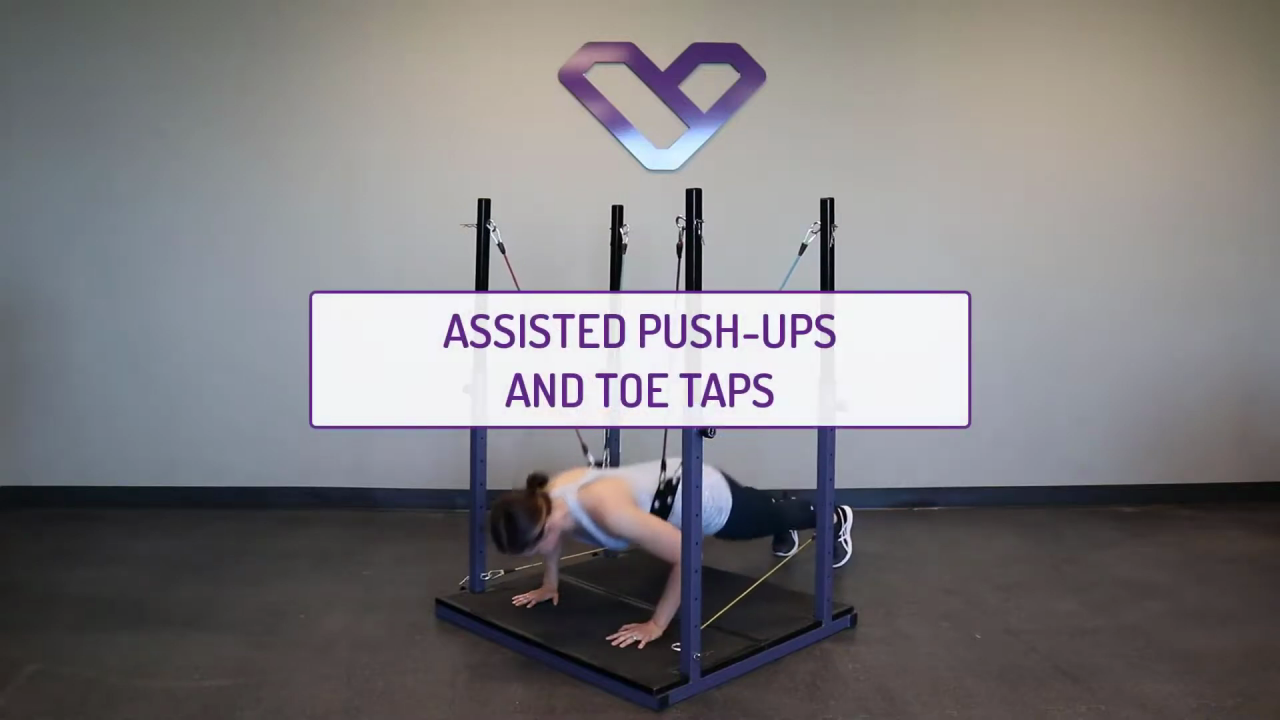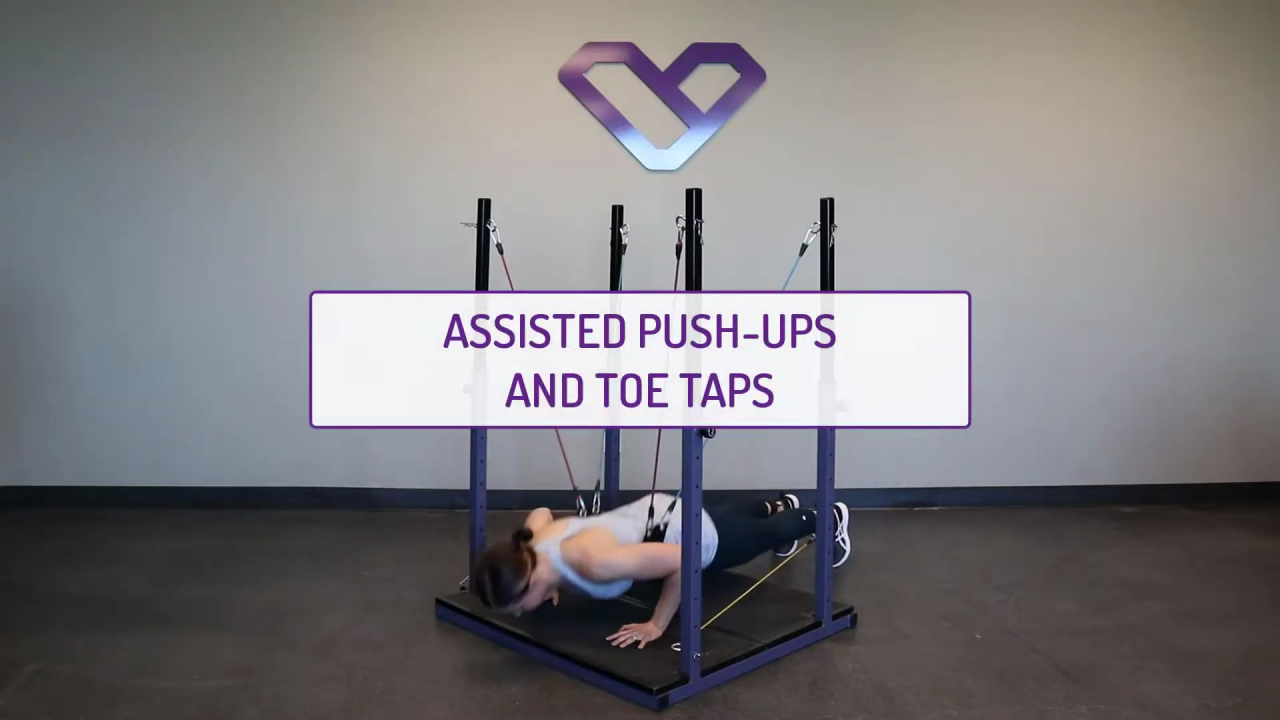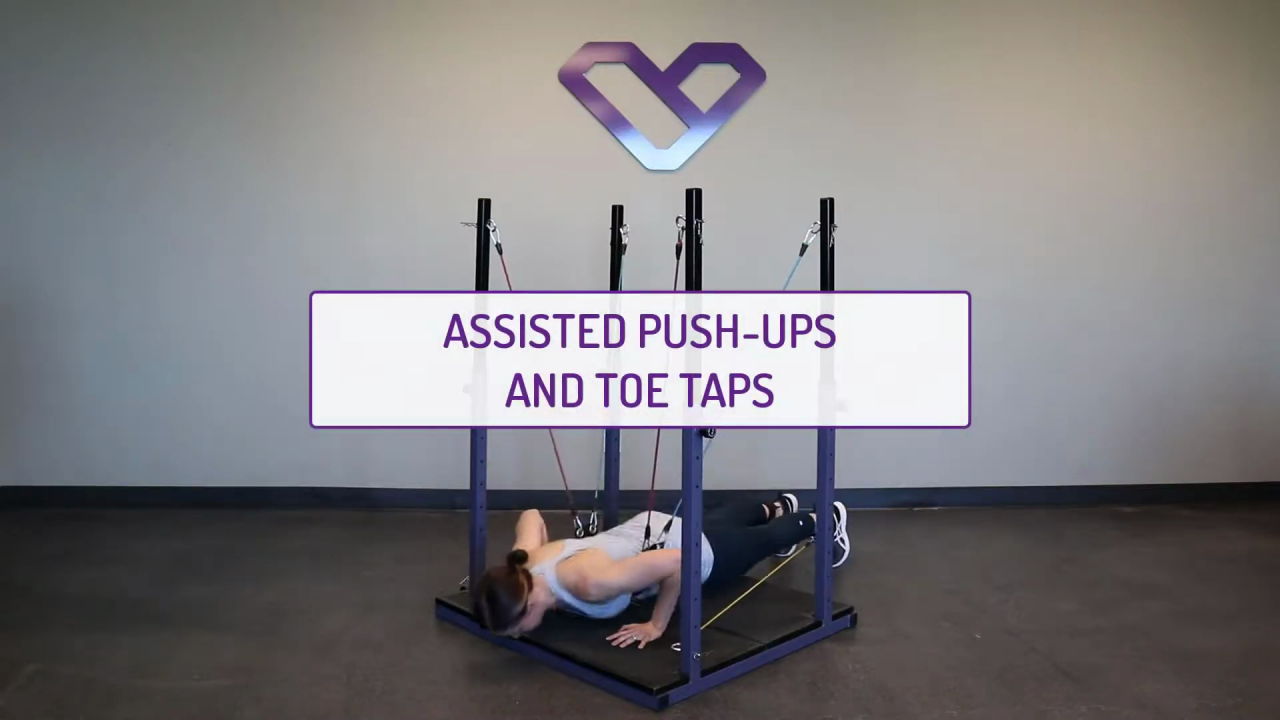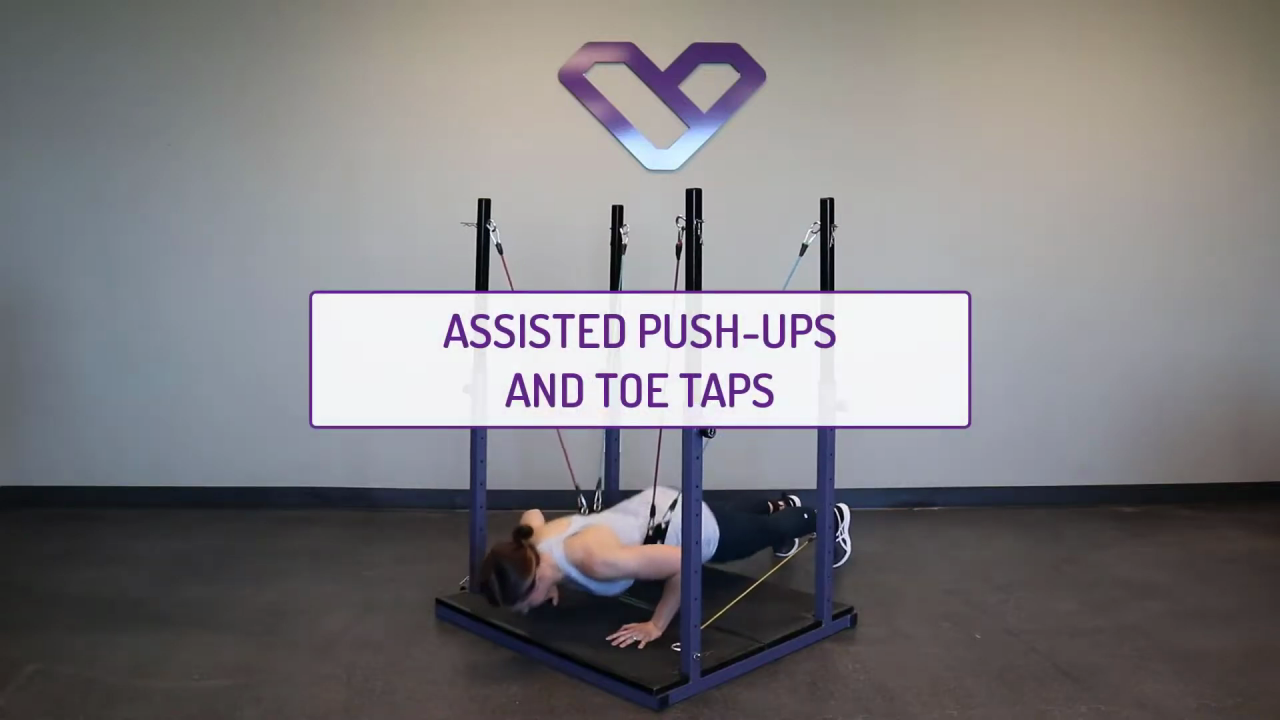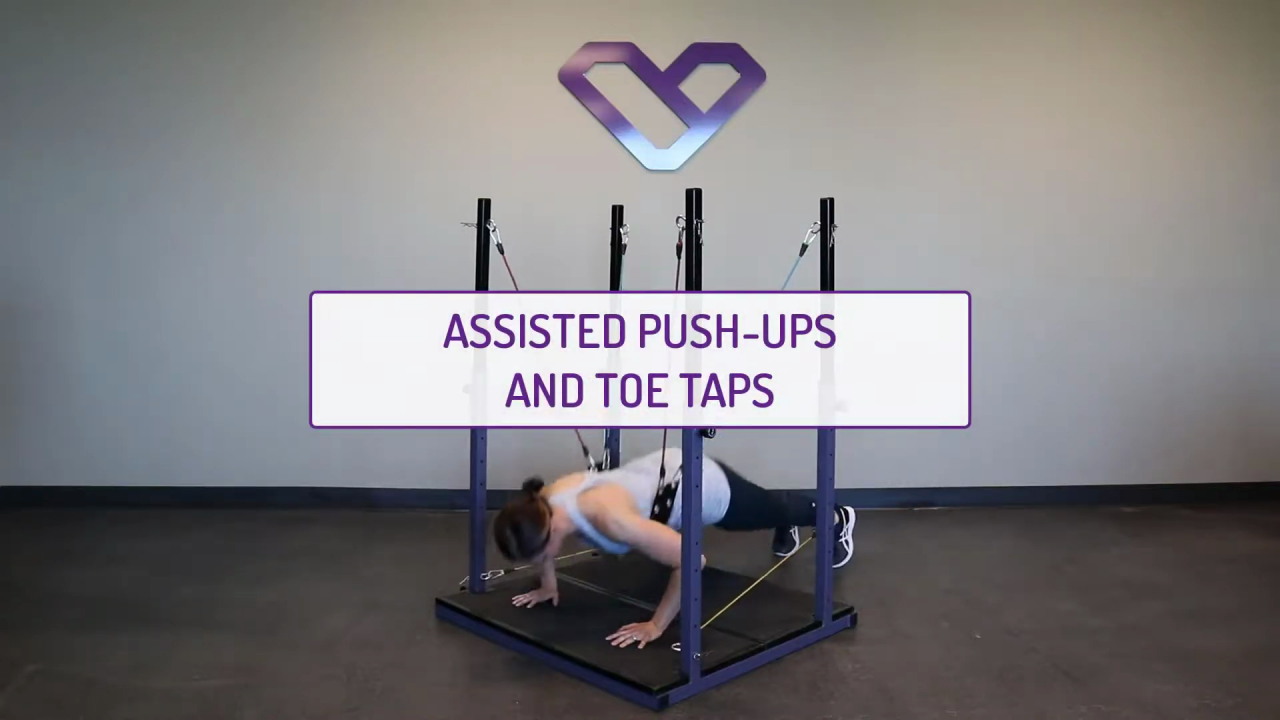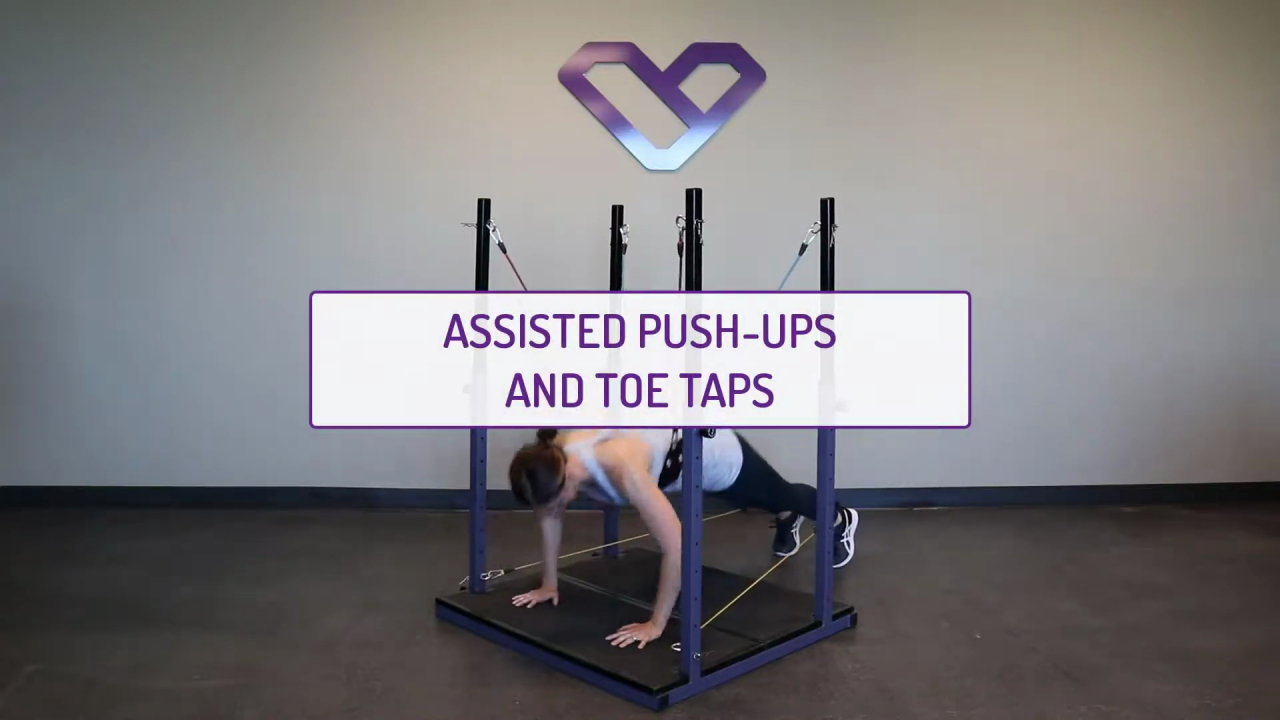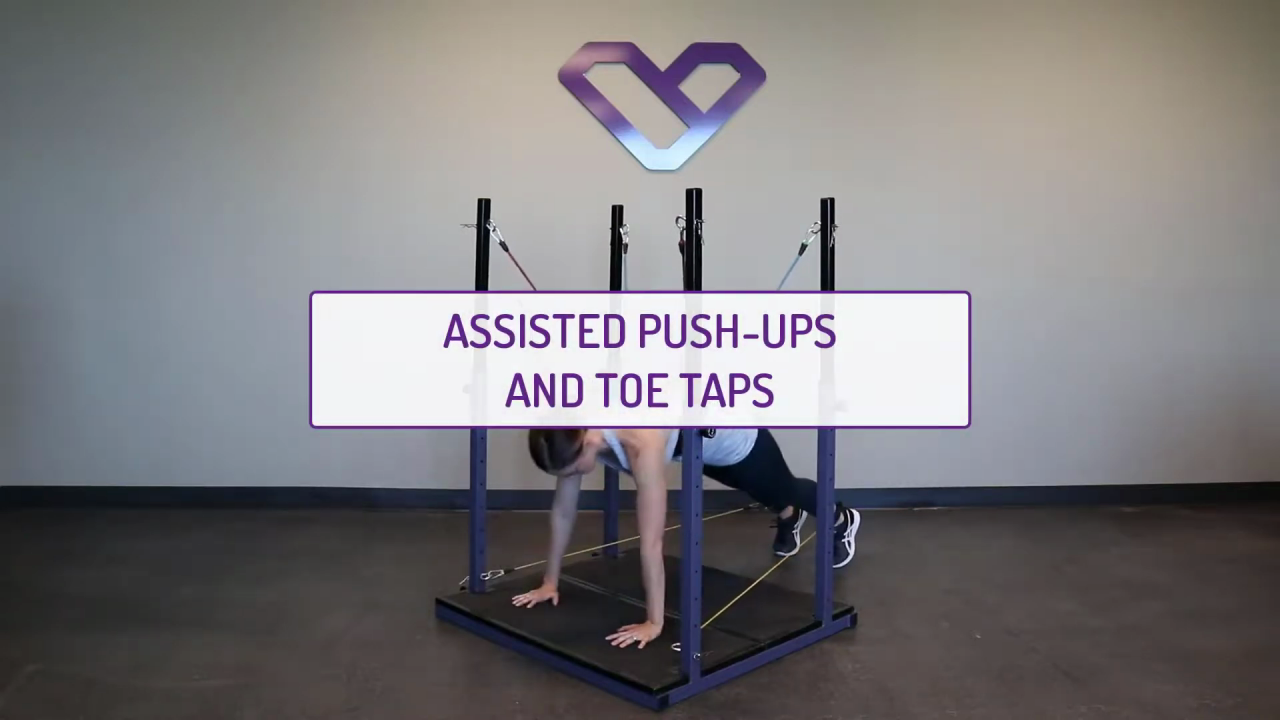
dt=0.2s
person 1, frame 1
left shoulder: (606, 510)
right shoulder: (547, 499)
left elbow: (685, 554)
left wrist: (656, 625)
right wrist: (549, 584)
left hip: (706, 498)
right hip: (666, 484)
left knee: (776, 518)
left ankle: (835, 520)
right ankle: (782, 501)
person 1, frame 2
left shoulder: (590, 561)
right shoulder: (531, 547)
left elbow: (681, 560)
right elbow: (540, 512)
left wrist: (655, 626)
right wrist: (550, 587)
right hip: (650, 518)
left knee: (766, 533)
right knee: (745, 520)
left ankle: (831, 518)
right ankle: (778, 505)
person 1, frame 3
left shoulder: (588, 583)
right shoulder: (526, 571)
left elbow: (677, 562)
right elbow: (531, 514)
left wrist: (655, 626)
left hip: (695, 551)
right hip: (644, 530)
left knee: (765, 540)
right knee: (716, 521)
left ankle: (827, 519)
right ankle: (777, 507)
person 1, frame 4
left shoulder: (595, 561)
right shoulder: (531, 549)
left elbow: (683, 561)
right elbow: (532, 513)
left wrist: (656, 625)
right wrist: (550, 587)
right hip: (651, 509)
left knee: (767, 530)
right knee: (729, 513)
left ankle: (832, 518)
right ankle: (779, 504)
person 1, frame 5
left shoulder: (608, 518)
right shoulder: (544, 504)
left wrist: (656, 625)
right wrist: (547, 585)
left hip: (704, 488)
right hip: (662, 470)
left knee: (777, 511)
left ankle: (837, 519)
right ankle: (787, 531)
person 1, frame 6
left shoulder: (623, 469)
right shoulder: (556, 457)
left elbow: (676, 547)
right elbow: (549, 513)
left wrist: (656, 624)
right wrist: (549, 583)
left hip: (716, 455)
right hip: (676, 447)
left knee: (782, 496)
left ankle: (841, 520)
right ankle: (787, 521)
person 1, frame 7
left shoulder: (639, 443)
right shoulder: (576, 437)
left elbow: (651, 540)
right elbow: (562, 511)
left wrist: (654, 622)
right wrist: (550, 582)
left hip: (731, 435)
left knee: (784, 488)
right knee: (764, 491)
left ankle: (842, 520)
right ankle: (789, 516)
